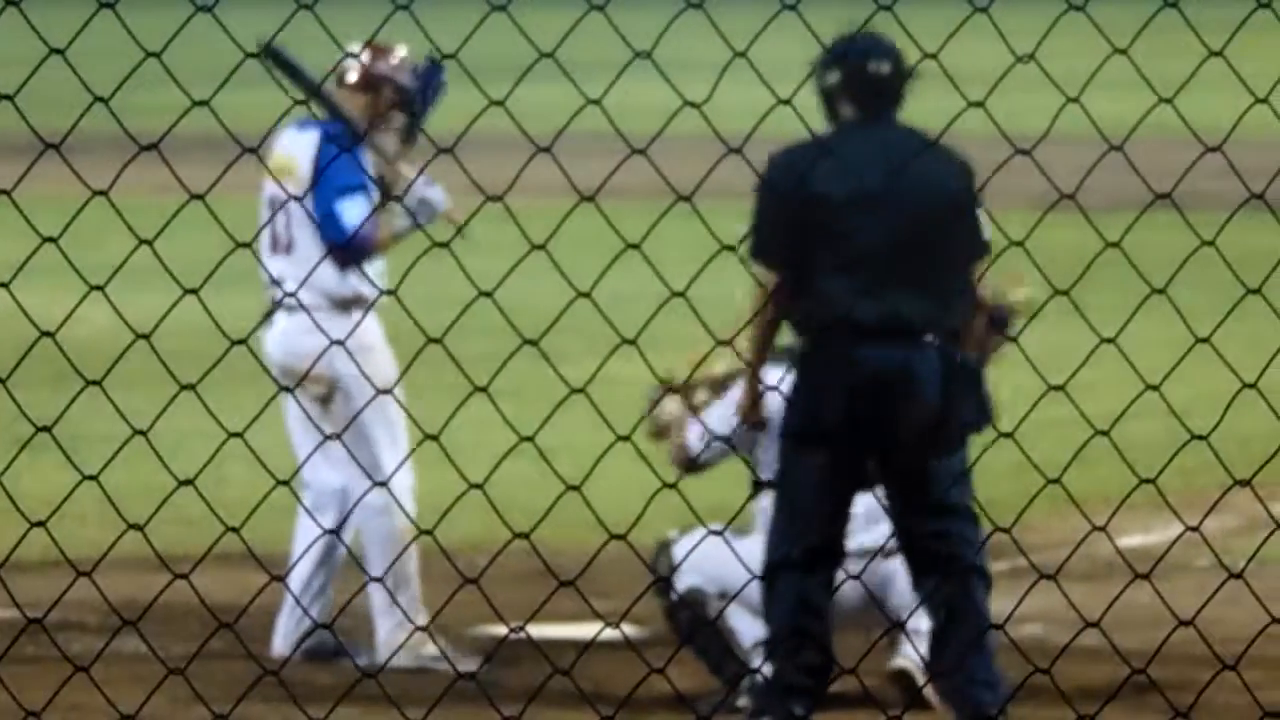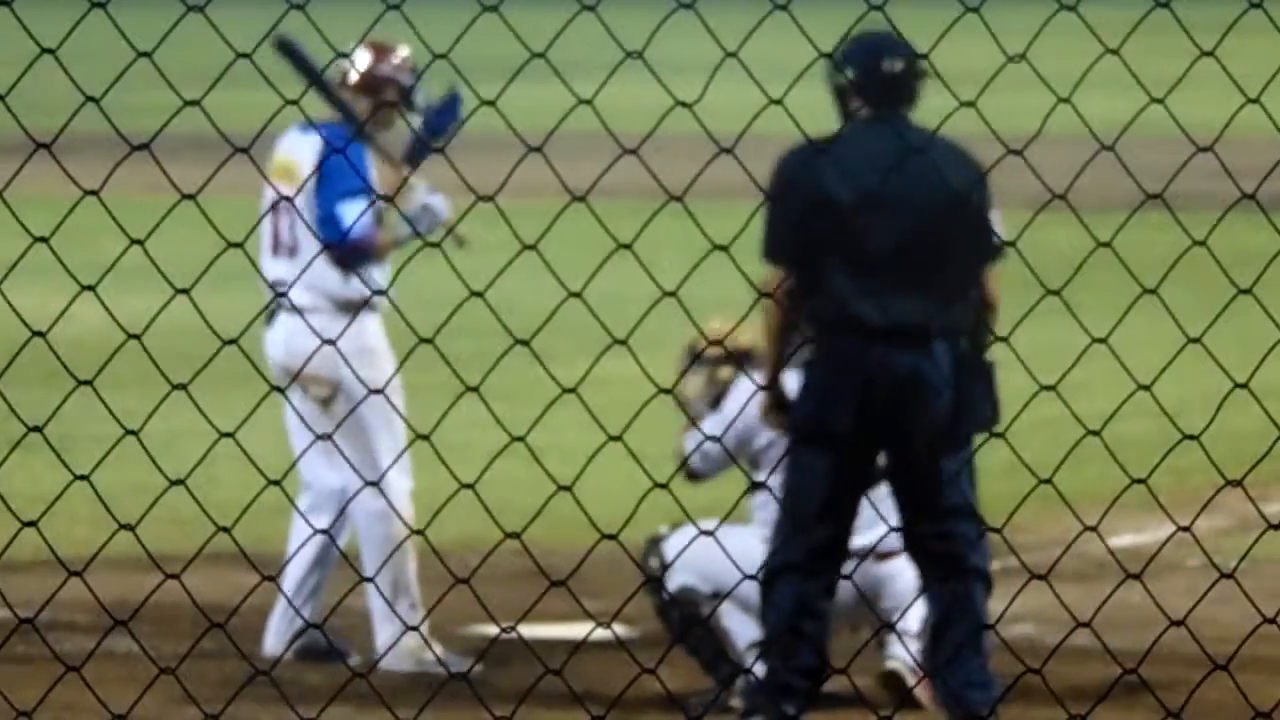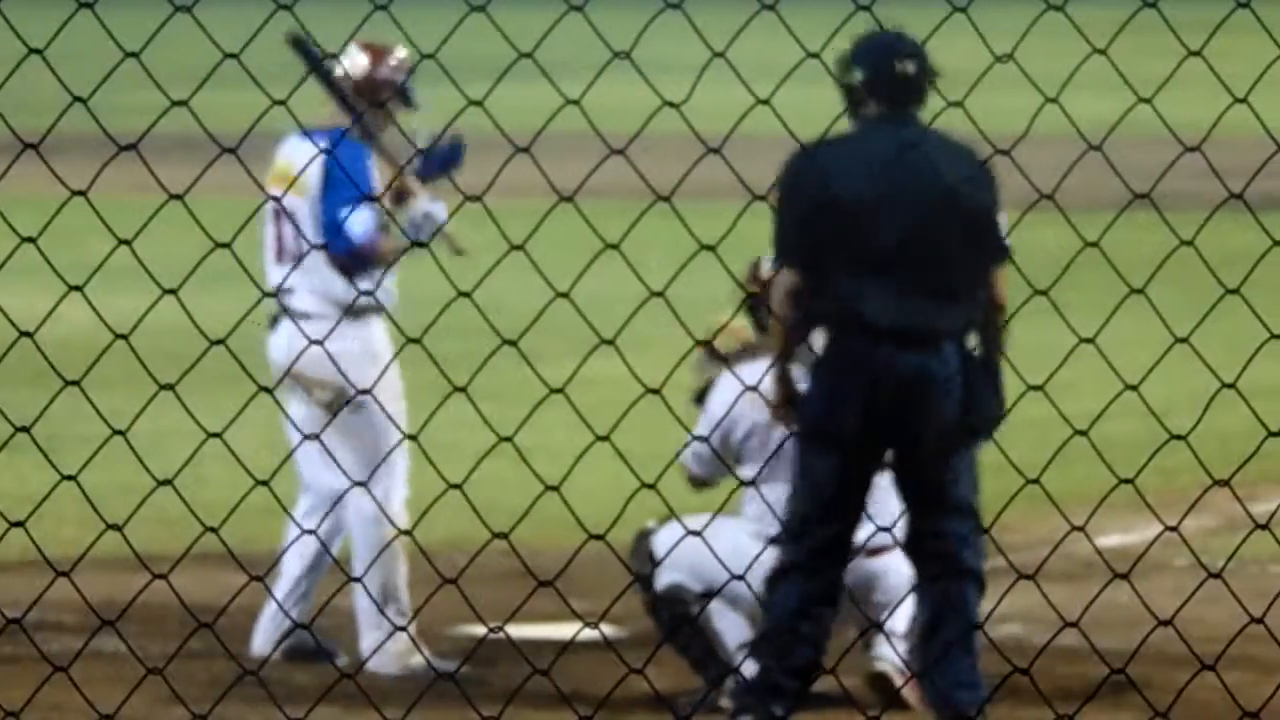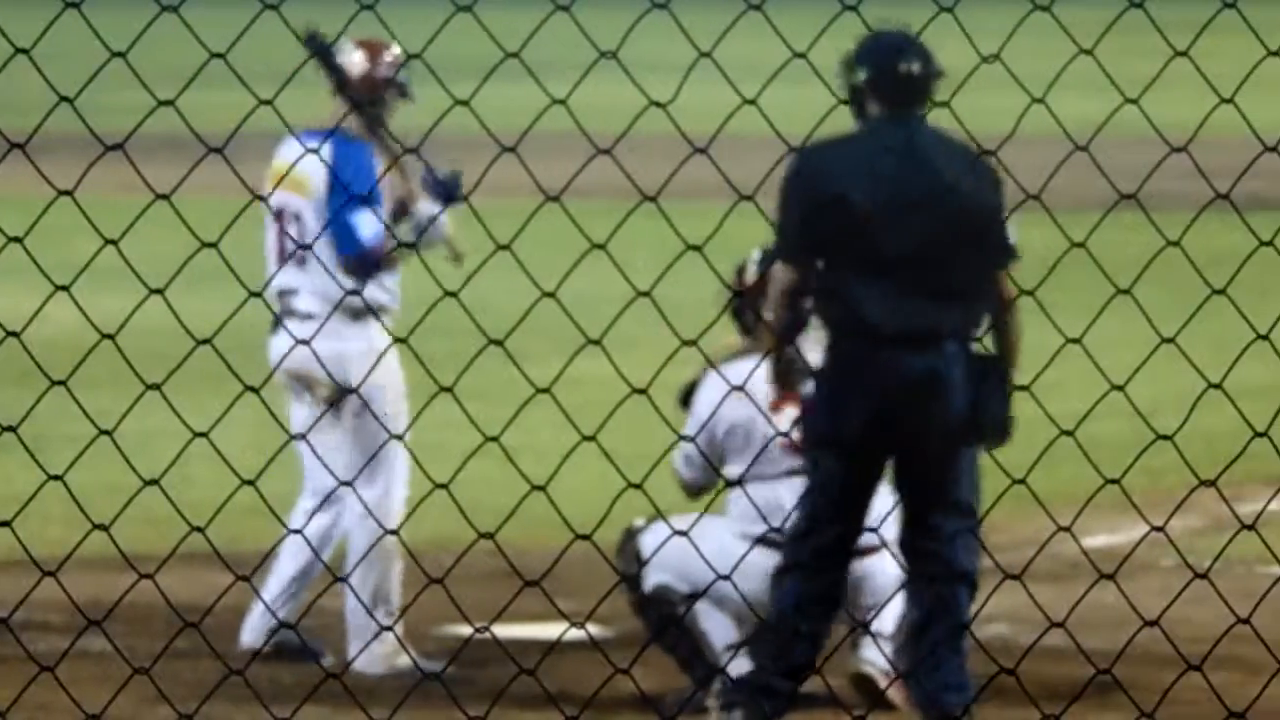
dt=0.1s
person 1, frame 1
left shoulder: (796, 169)
right shoulder: (948, 167)
left elbow: (773, 288)
right elbow: (972, 285)
left wrist: (752, 379)
right wrist: (950, 364)
left hip: (837, 368)
right hip: (926, 366)
left knee: (803, 541)
right knee: (948, 540)
person 1, frame 2
left shoulder: (809, 166)
right shoulder: (959, 168)
left elbow: (785, 286)
right elbow: (983, 291)
left wrist: (773, 376)
right wrist: (971, 373)
left hip: (845, 368)
right hip: (935, 367)
left knee: (806, 540)
right knee: (952, 542)
person 1, frame 3
left shoulder: (817, 166)
right shoulder: (967, 168)
left elbow: (791, 286)
right elbow: (992, 293)
left wrist: (782, 376)
right wrist: (986, 379)
left hip: (854, 368)
right hip: (942, 368)
left knee: (812, 539)
right knee: (949, 542)
person 1, frame 4
left shoulder: (822, 165)
right shoulder: (971, 169)
left elbow: (788, 280)
right elbow: (1001, 293)
left wrist: (777, 359)
right wrist: (1001, 387)
left hip: (858, 371)
right hip: (945, 371)
left knee: (817, 540)
right knee: (944, 540)
person 2, frame 1
left shoulder: (293, 136)
right shoulder: (337, 146)
left elbow: (367, 187)
right elbow: (352, 241)
left wrist: (412, 116)
right wrist: (414, 214)
left hip: (291, 329)
right hip: (339, 331)
left knee: (326, 486)
right knee: (384, 482)
left ankle: (300, 628)
right ankle: (403, 635)
person 2, frame 2
left shoulder: (295, 141)
right shoulder: (344, 149)
right elbow: (351, 245)
right wrist: (417, 221)
left hip: (291, 332)
right hip: (343, 334)
left knee: (326, 487)
right knee: (383, 486)
left ankle: (292, 626)
right ankle: (402, 639)
person 2, frame 3
left shoulder: (296, 146)
right shoulder: (346, 152)
right elbow: (353, 251)
left wrist: (415, 177)
right wrist: (416, 228)
left hip: (294, 335)
right hip: (346, 338)
left knee: (325, 490)
right knee: (377, 489)
left ankle: (280, 627)
right ankle: (388, 642)
person 2, frame 4
left shoulder: (291, 151)
right shoulder: (353, 156)
right elbow: (361, 253)
left wrist: (408, 206)
right wrist: (420, 228)
left hip: (293, 337)
right hip: (350, 340)
left knee: (329, 487)
right knee: (378, 492)
left ankle: (270, 621)
right ankle: (377, 643)
person 3, frame 1
left shoulder: (766, 381)
left elbow: (685, 455)
left wrist: (672, 402)
right hip: (891, 583)
left knee: (677, 559)
left ankle: (764, 677)
right ankle: (915, 655)
person 3, frame 2
left shoulder: (758, 386)
left elbow: (694, 466)
left wrist: (703, 376)
right hip: (888, 576)
left knee: (667, 554)
left ankle: (757, 676)
right ankle: (907, 659)
person 3, frame 3
left shoulder: (744, 382)
left elbow: (698, 474)
right hip: (877, 572)
left knee: (655, 549)
left ankle: (746, 677)
right ankle: (895, 656)
person 3, frame 4
left shoulder: (726, 381)
left elbow: (692, 482)
left hip: (766, 571)
right hip: (865, 573)
left knee: (643, 549)
right knee: (903, 542)
left ankle: (733, 676)
right ankle: (879, 659)
